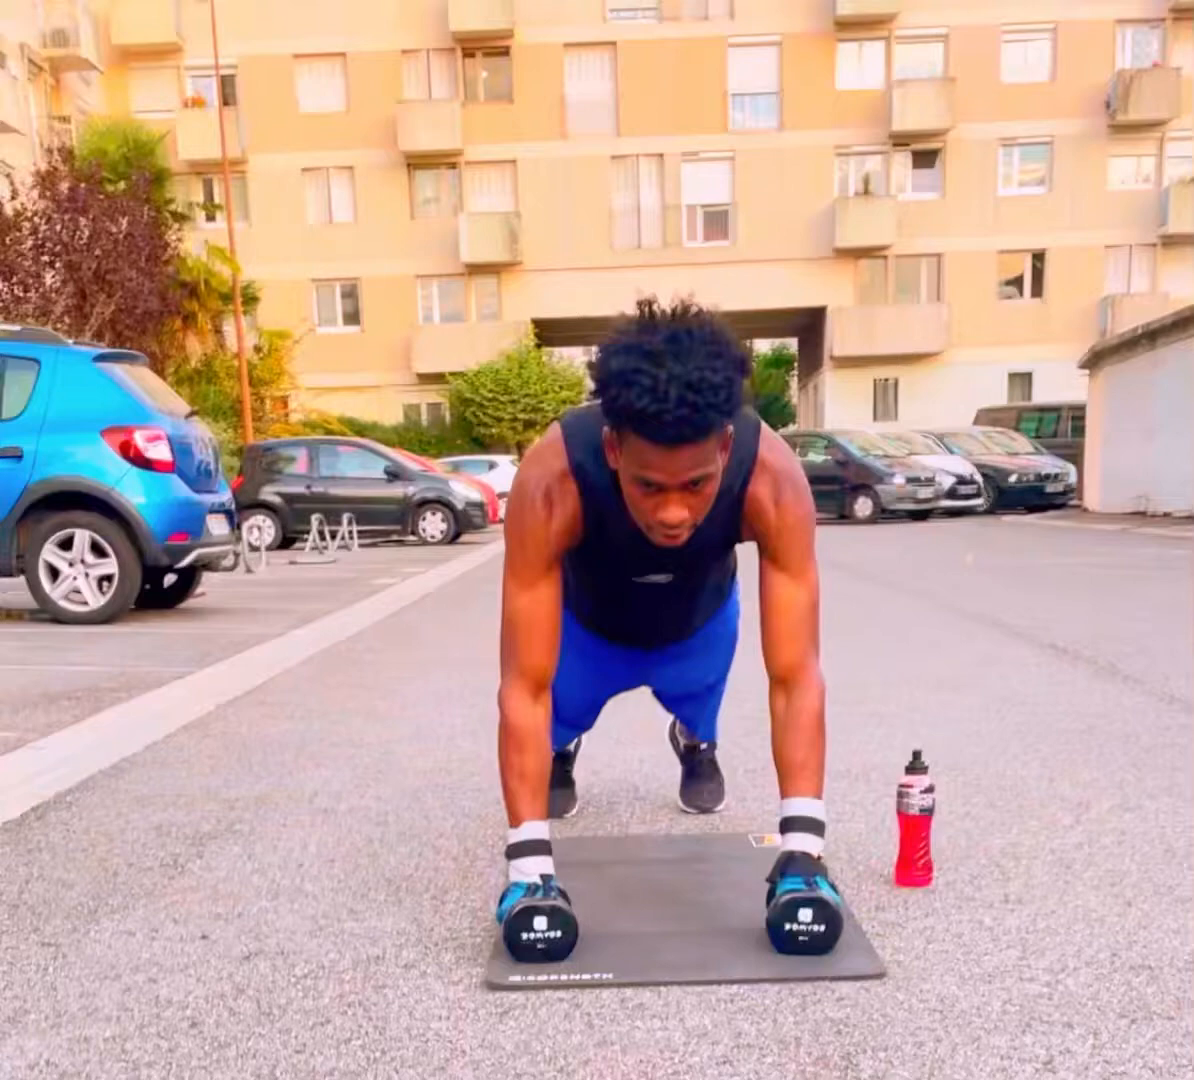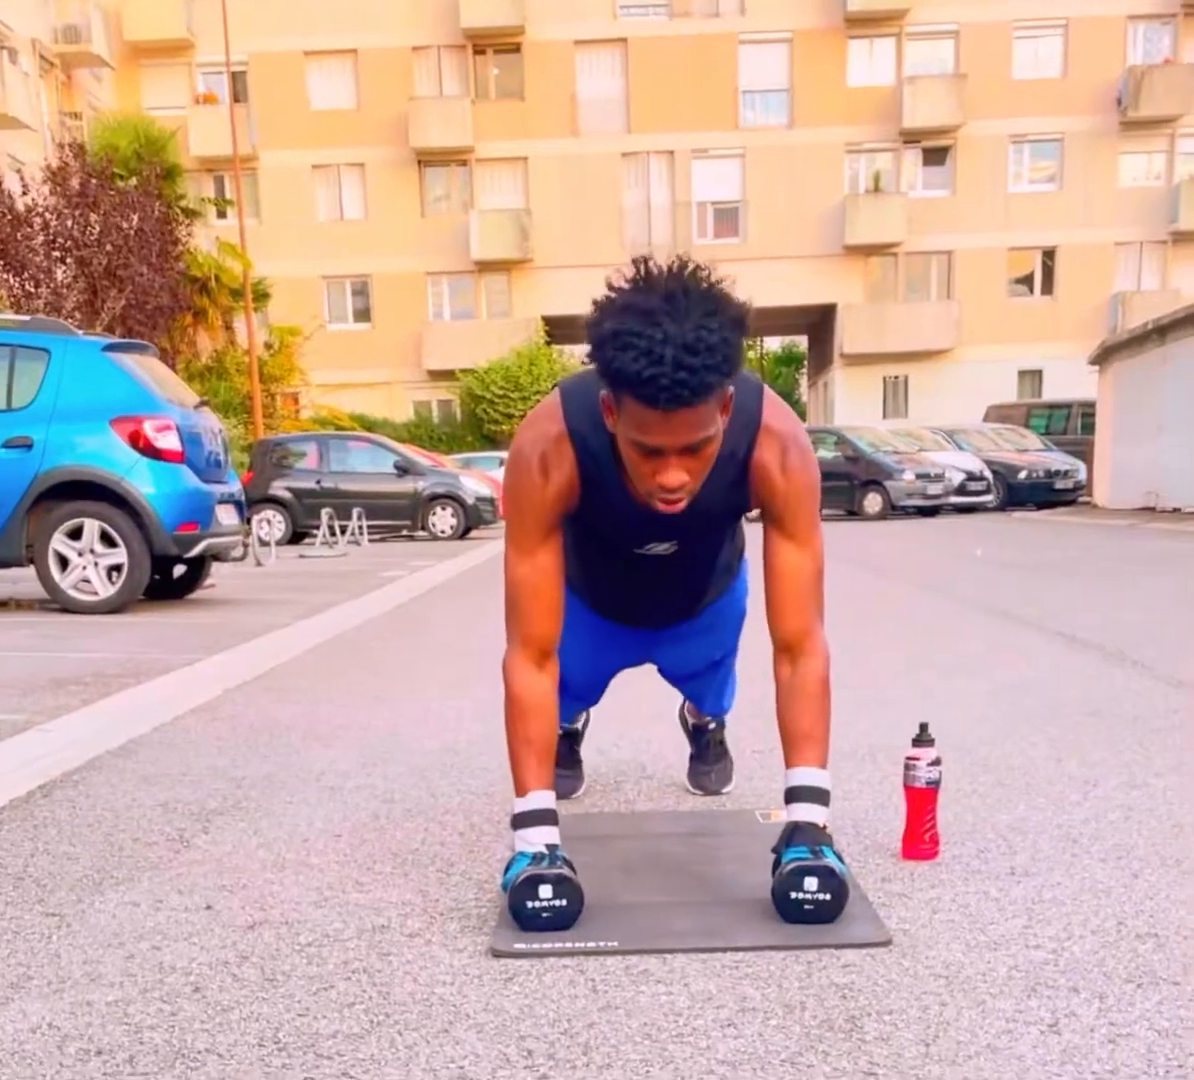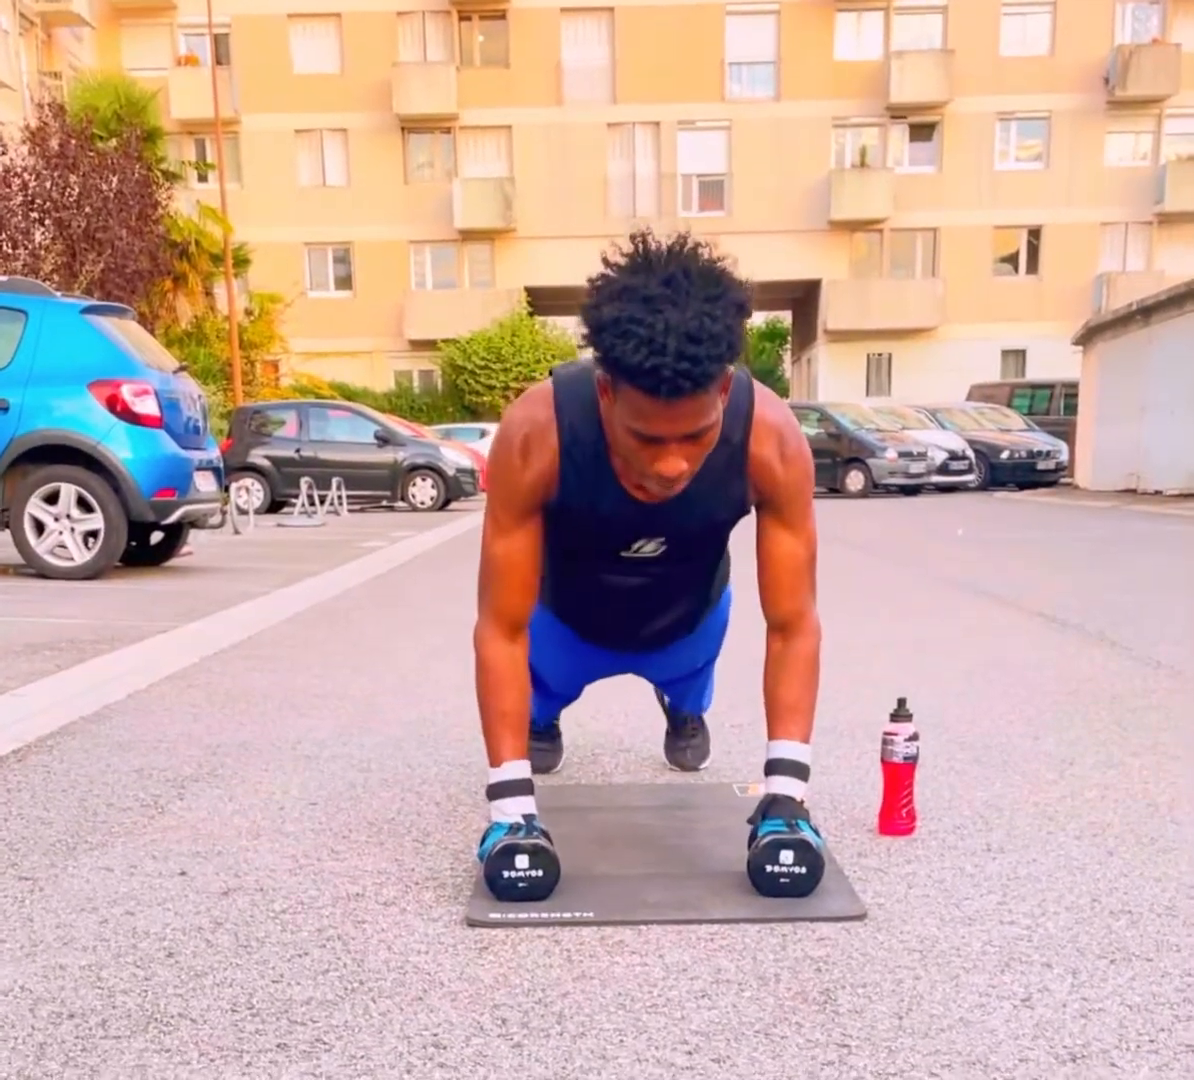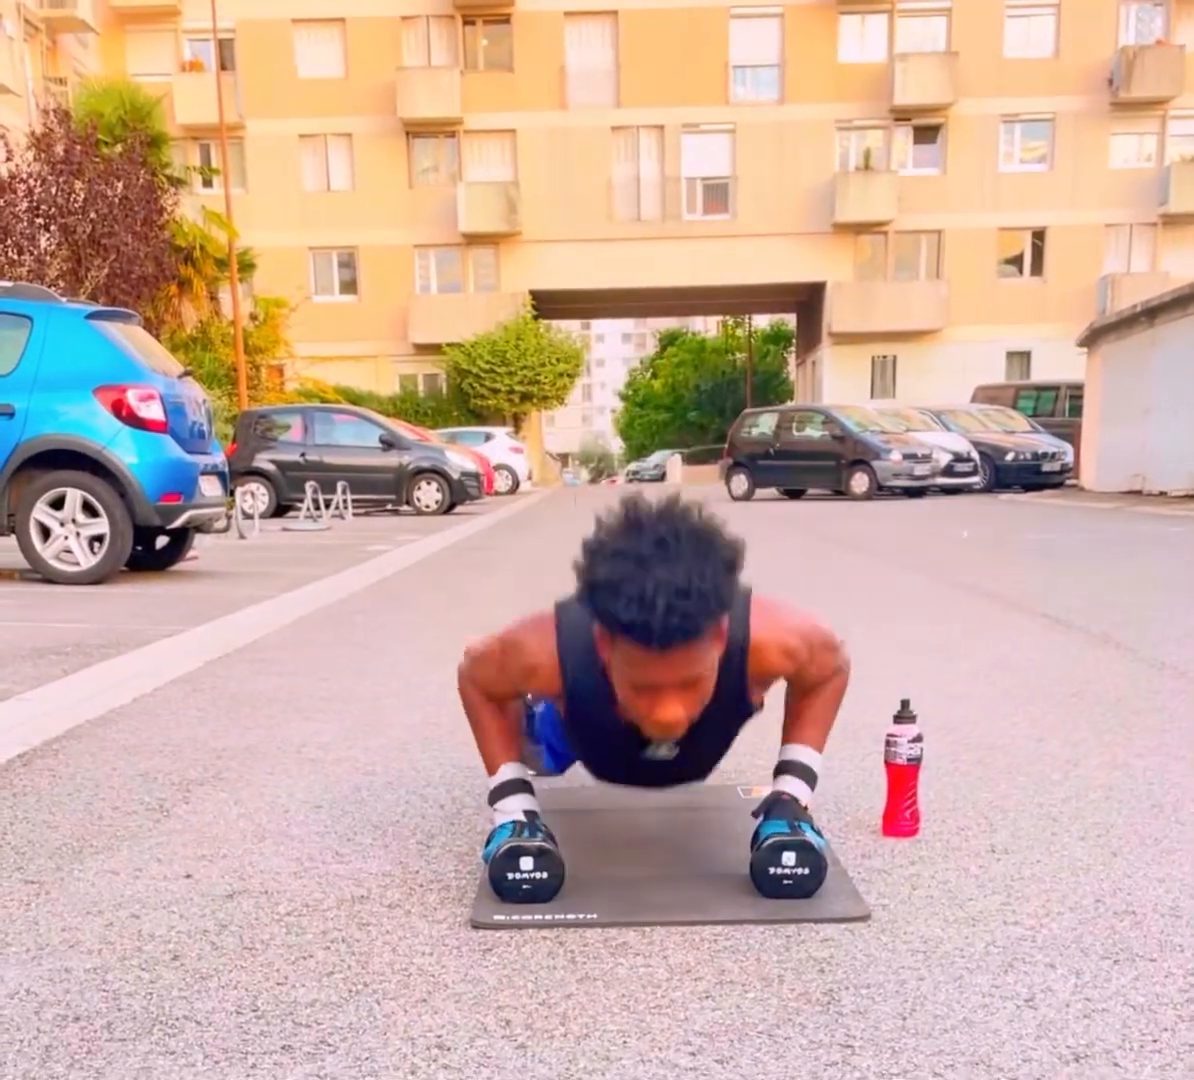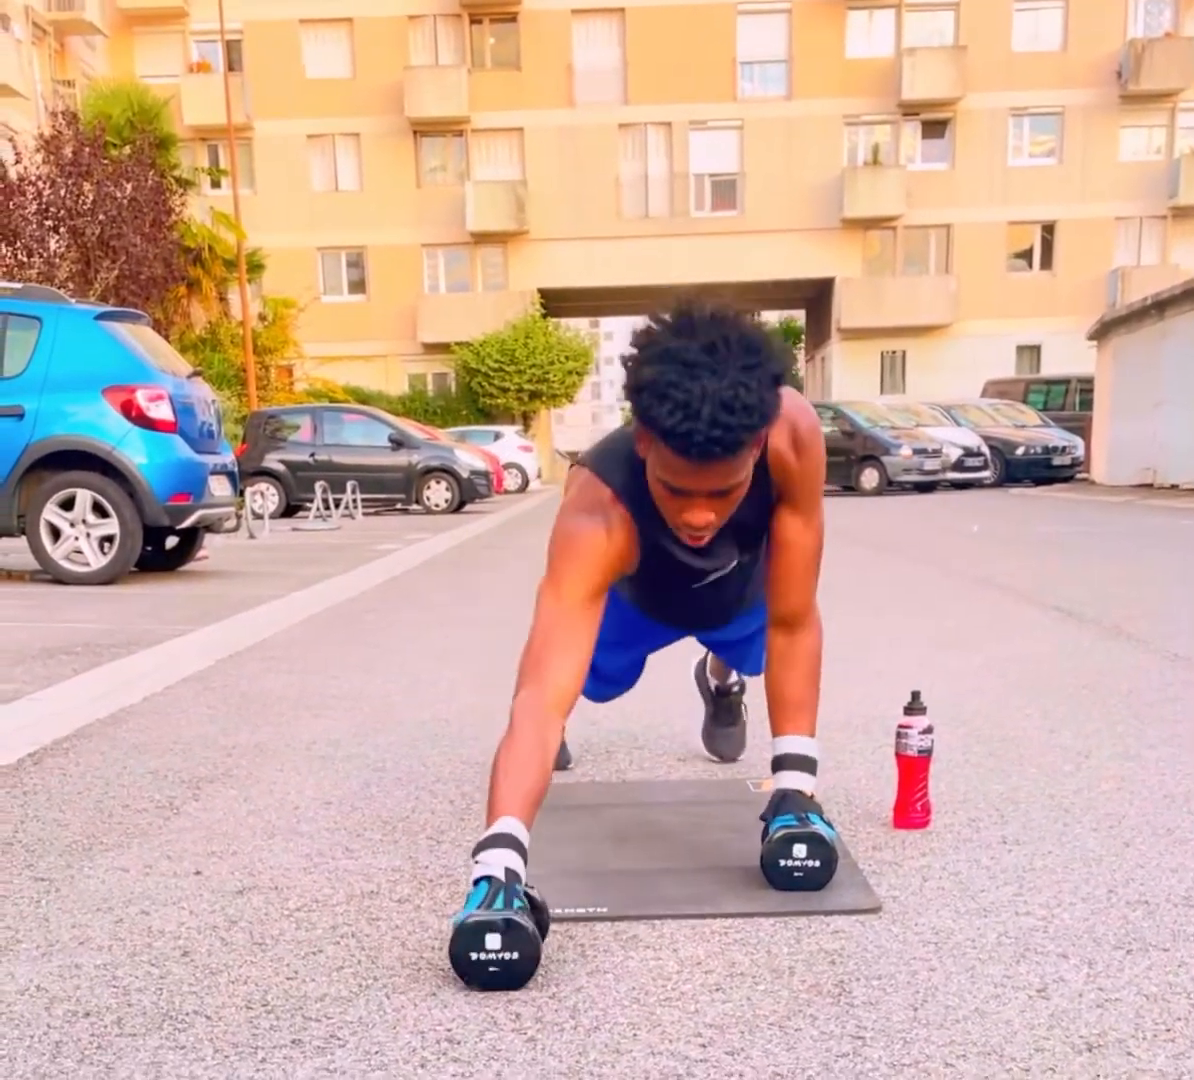
dt=1s
person 1, frame 1
left shoulder: (773, 478)
right shoulder: (551, 480)
left elbow: (796, 676)
right elbow: (524, 686)
left wrist: (803, 845)
right wrist: (528, 861)
left hip: (698, 614)
right hip: (588, 618)
left ankle: (694, 742)
right ankle: (561, 749)
person 1, frame 2
left shoulder: (777, 444)
right shoulder: (547, 448)
left elbow: (800, 646)
right elbow: (530, 655)
left wrist: (808, 815)
right wrist: (535, 829)
left hip: (706, 595)
right hip: (591, 600)
left knee: (709, 696)
left ankle: (705, 726)
right ankle: (568, 730)
person 1, frame 3
left shoulder: (772, 438)
right shoulder: (534, 434)
left elbow: (791, 626)
right elbow: (501, 628)
left wrist: (786, 787)
right wrist: (510, 797)
left hip: (690, 616)
right hip: (569, 618)
left knee: (689, 698)
right knee: (543, 702)
left ankle: (684, 714)
right ankle: (541, 720)
person 1, frame 4
left shoulder: (771, 638)
right shoulder: (547, 649)
left elbow: (832, 668)
right elbow: (476, 678)
left wrist: (791, 793)
right wrist: (513, 802)
person 1, frame 5
left shoulder: (792, 434)
right shoulder: (598, 512)
left elbow: (793, 623)
right elbow: (540, 702)
left wrist: (795, 783)
right wrist: (498, 864)
left hip: (743, 584)
right hip: (639, 592)
left knee: (743, 661)
right knee: (596, 677)
left ankle: (721, 685)
